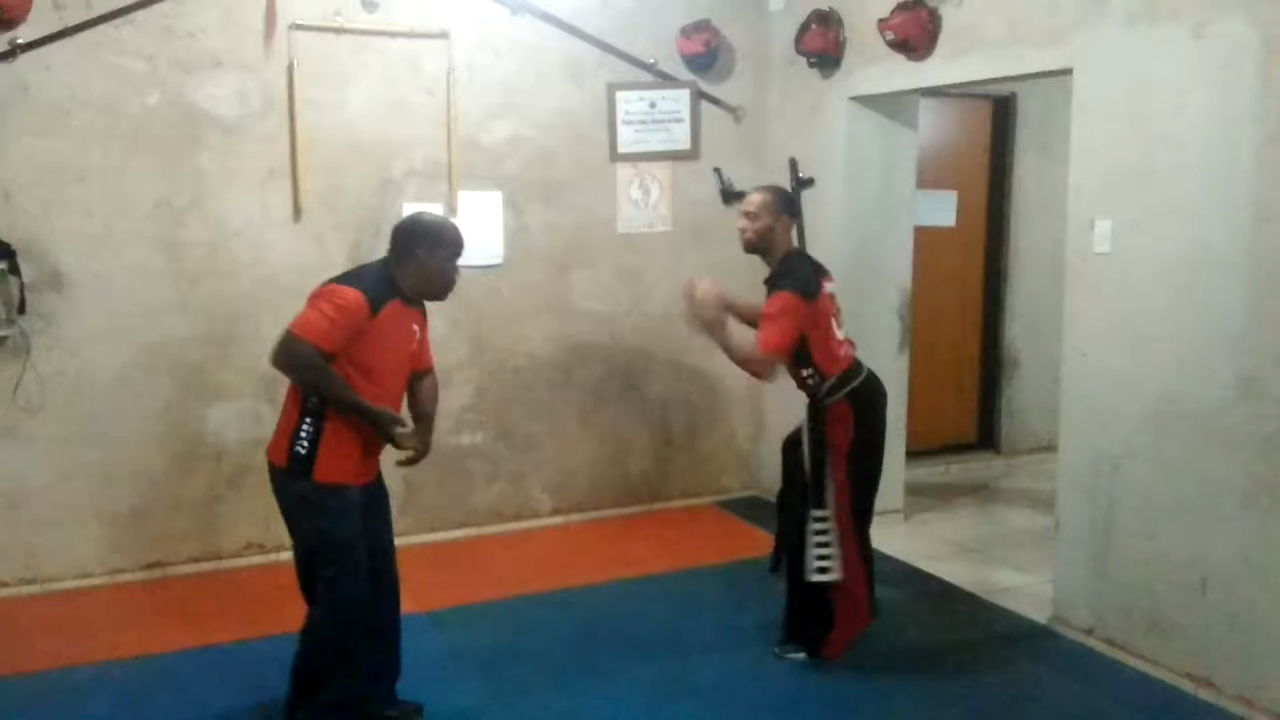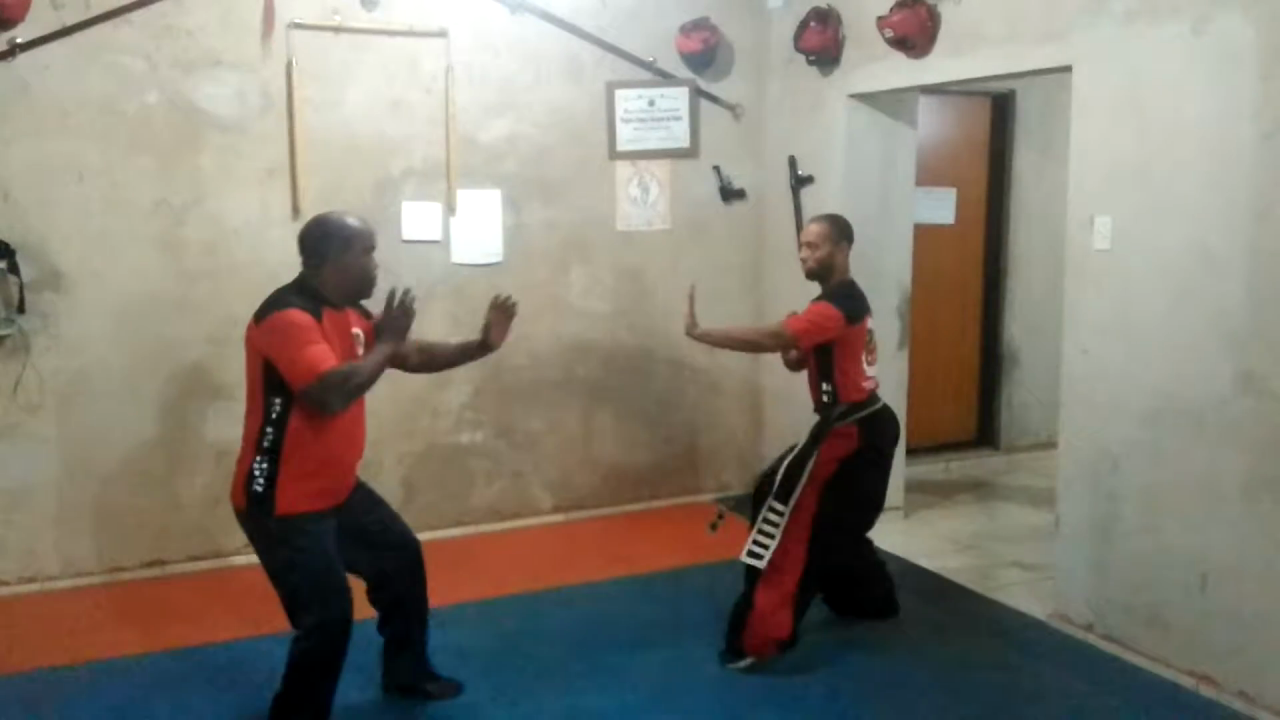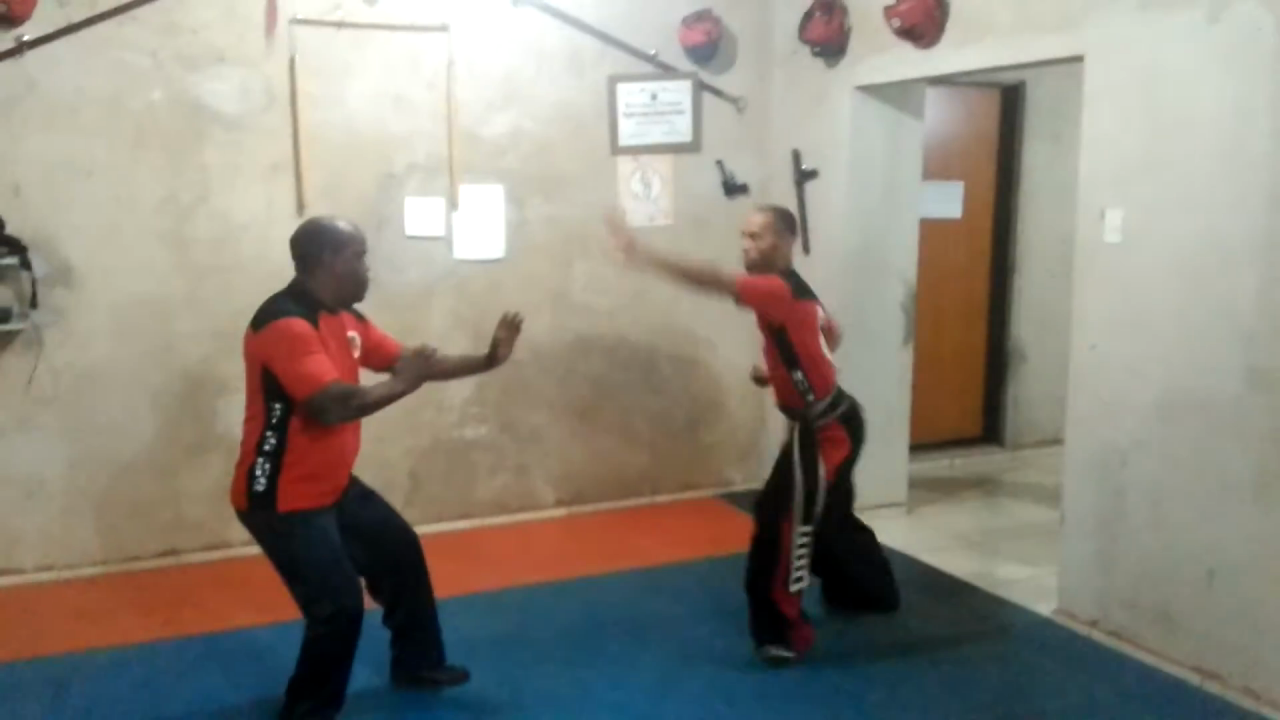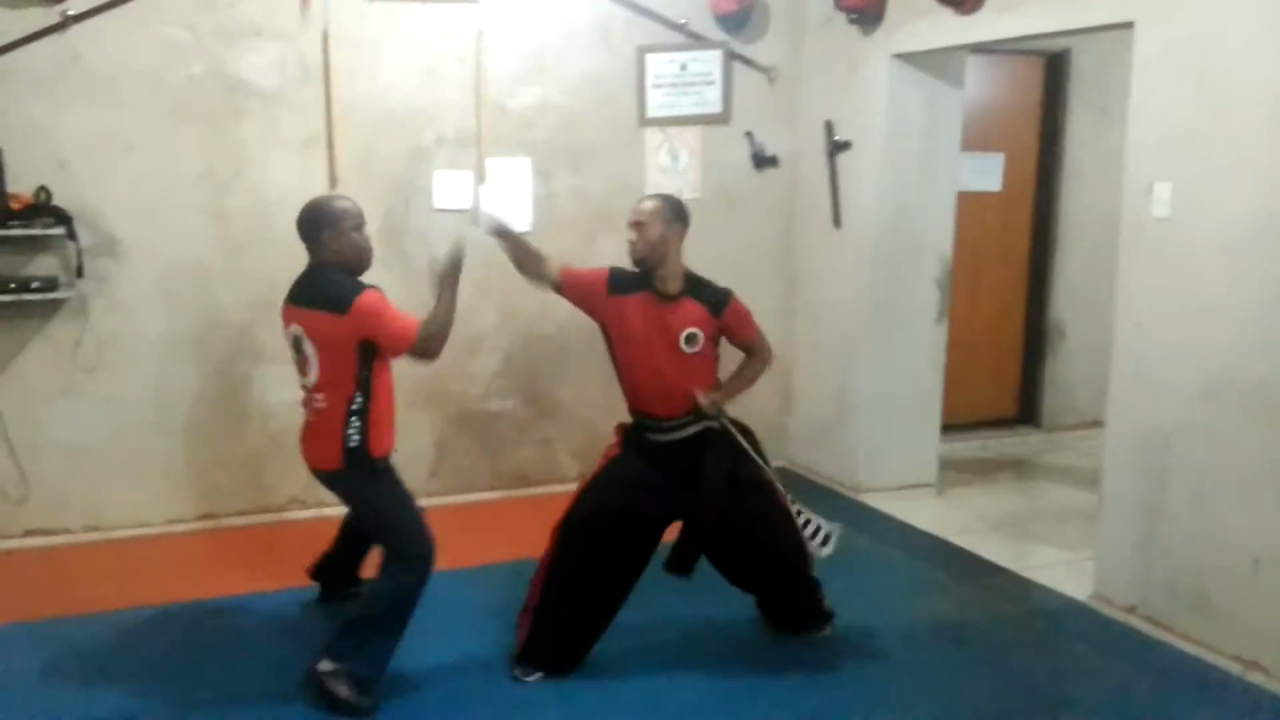
dt=0.5s
person 1, frame 1
left shoulder: (412, 308)
right shoulder: (352, 296)
left elbow: (421, 373)
right elbow: (290, 356)
left wrist: (423, 425)
right wrist: (368, 412)
left hip: (360, 471)
right hip: (312, 472)
left knee: (379, 586)
right knee: (342, 595)
person 1, frame 2
left shoulder: (349, 314)
right shoulder: (285, 318)
left elbow: (415, 355)
right elbow: (333, 392)
left wrist: (482, 346)
right wrist: (385, 343)
left hip: (336, 489)
right hip: (280, 503)
left knee: (400, 559)
right knee: (326, 615)
left ankle: (406, 673)
person 1, frame 3
left shoulder: (345, 318)
right shoulder: (284, 325)
left elbow: (406, 360)
right elbow: (332, 405)
left wrist: (487, 360)
right wrist: (403, 382)
left hip: (333, 485)
right hip: (281, 500)
left knee: (399, 551)
right knee: (339, 605)
left ankle: (417, 661)
person 1, frame 4
left shoulder: (303, 295)
right shoulder: (355, 300)
right elbow: (427, 344)
right wrist: (449, 286)
left hip: (327, 448)
right hip: (354, 454)
left knee: (373, 513)
right knee: (413, 550)
left ankle: (334, 579)
right ankle: (341, 665)
person 2, frame 1
left shoulder: (790, 289)
right shoulder: (801, 269)
left elbow: (761, 364)
right elbow: (774, 326)
left wrist: (715, 327)
right wrist: (726, 304)
left hip: (842, 408)
right hip: (844, 398)
left knee: (825, 515)
right knee: (807, 507)
left ankle: (821, 633)
right ankle: (848, 608)
person 2, frame 2
left shoulder: (836, 308)
right shoulder: (845, 301)
left elbow: (771, 339)
right elbow: (795, 359)
left wrist: (699, 332)
right wrist: (793, 345)
left hip: (851, 432)
right hip: (870, 426)
left knee: (782, 507)
right knee: (836, 526)
left ankle: (760, 635)
right ankle: (870, 598)
person 2, frame 3
left shoulder: (780, 291)
right shoulder: (788, 293)
left elbow: (715, 281)
right elbow: (831, 333)
left wrist: (640, 252)
right wrist: (774, 370)
left hip: (826, 431)
right hip: (824, 424)
left knee: (785, 521)
right knee: (823, 518)
left ankle: (784, 632)
right ankle: (868, 592)
person 2, frame 4
left shoulder: (715, 301)
right shoulder: (612, 288)
left elbow: (761, 353)
right elbow: (541, 270)
left wrist: (722, 392)
right wrist: (505, 235)
left hip: (708, 445)
right hip: (644, 447)
left knee: (766, 532)
right knee: (583, 536)
left ankle: (802, 615)
right ankle: (543, 651)
